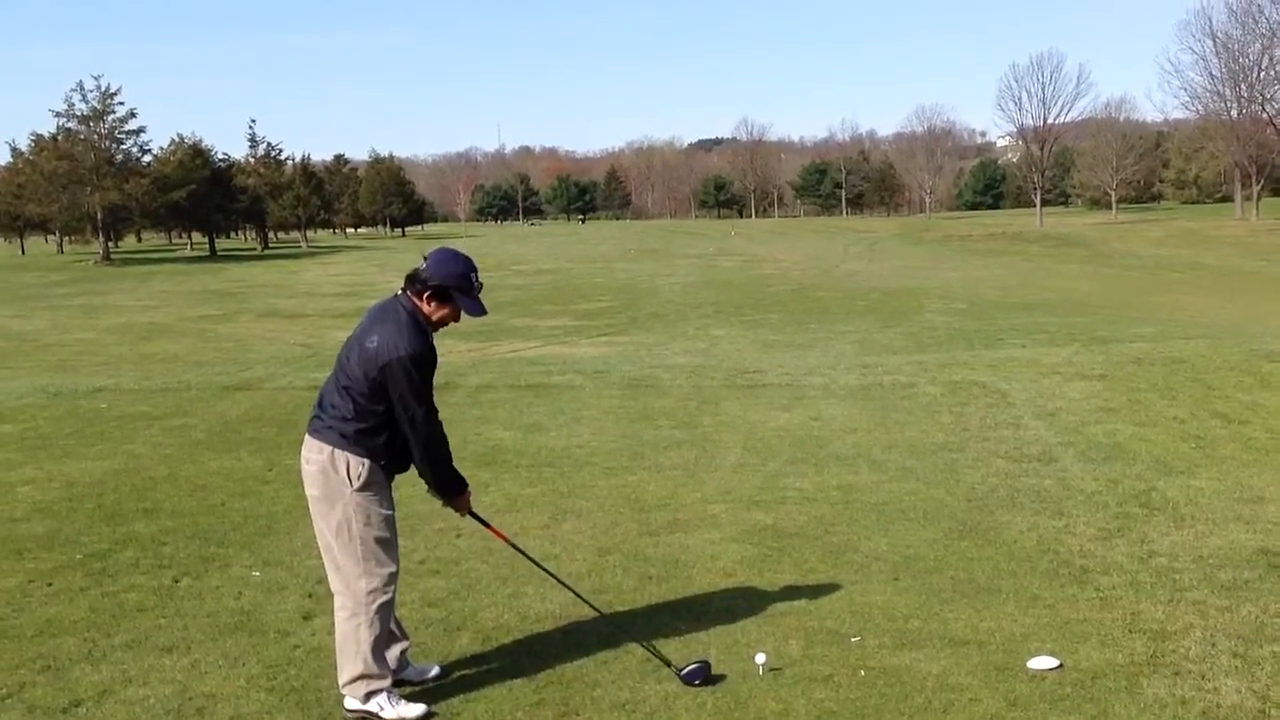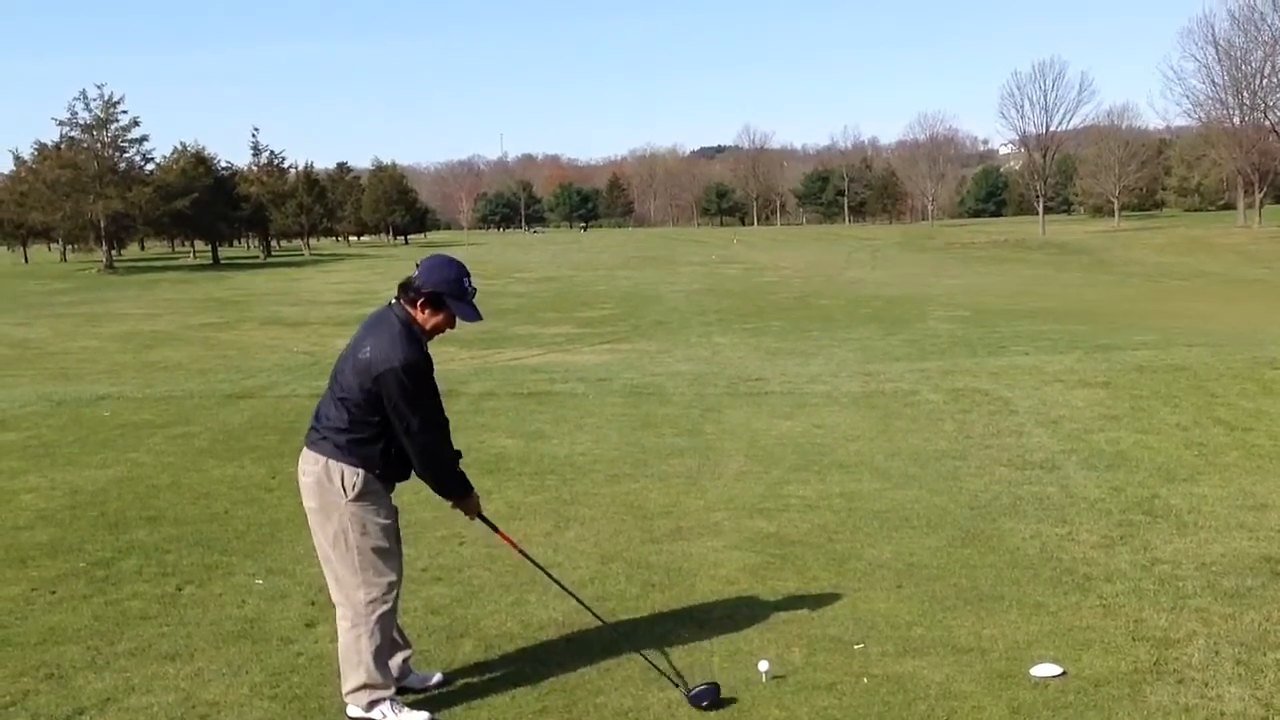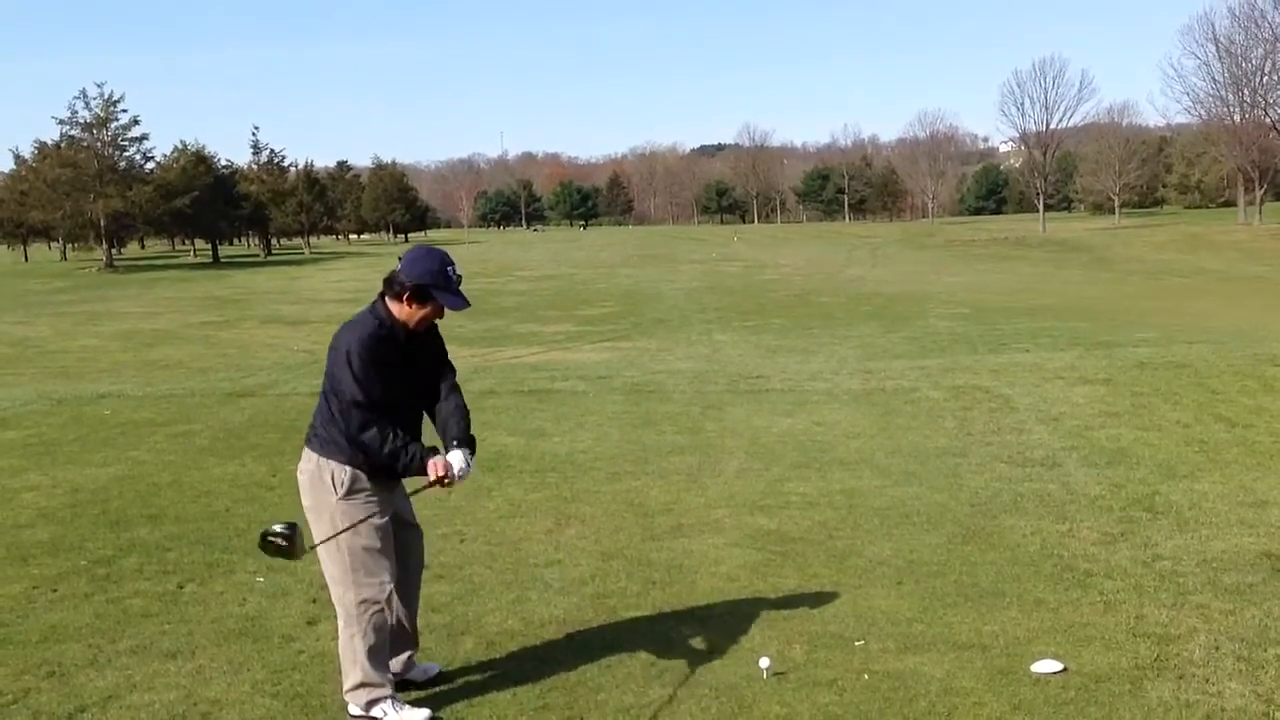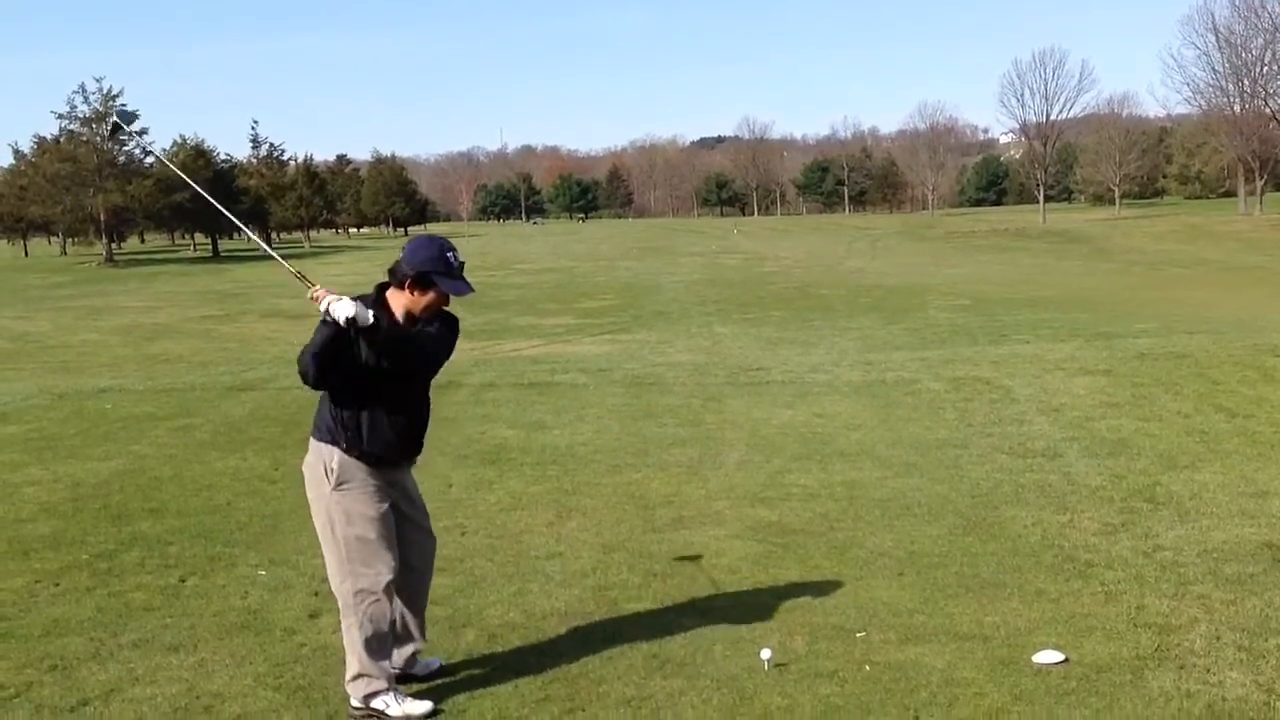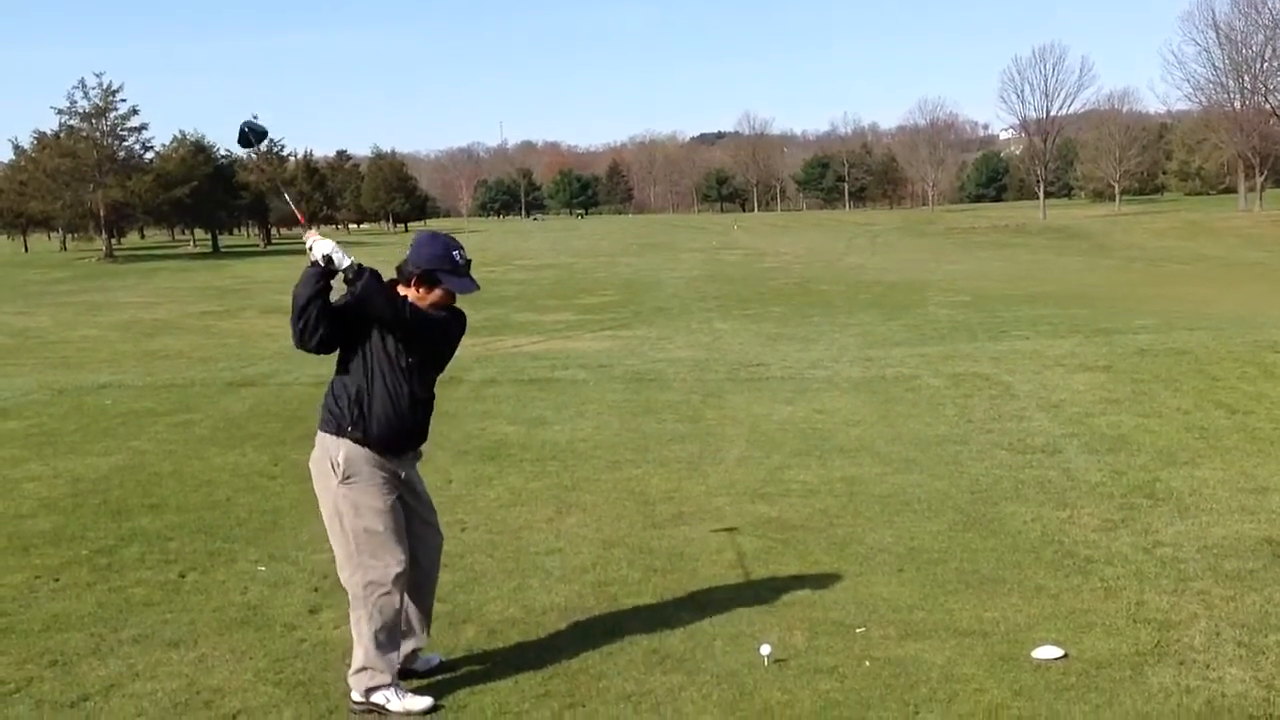
dt=0.3s
person 1, frame 1
left shoulder: (393, 312)
right shoulder: (404, 346)
left elbow: (416, 420)
right elbow: (421, 426)
left wrist: (443, 480)
right wrist: (451, 486)
left hip: (348, 454)
right hip: (345, 463)
left knee: (378, 570)
right knee: (366, 577)
left ankle: (389, 660)
person 1, frame 2
left shoulder: (392, 323)
right shoulder: (398, 356)
left elbow: (428, 415)
right elbow: (419, 436)
left wrist: (451, 476)
right wrist: (458, 489)
left hip: (355, 467)
right hip: (342, 474)
left knee: (382, 577)
right knee: (367, 586)
left ankle: (391, 668)
person 1, frame 3
left shoulder: (422, 337)
right shoulder: (360, 339)
left elbow: (446, 394)
right elbow: (364, 427)
left wrist: (458, 448)
right wrist: (421, 458)
left hip: (381, 473)
right hip: (341, 474)
left knee: (404, 566)
right knee: (367, 586)
left ankle: (396, 662)
person 1, frame 4
left shoulder: (441, 326)
right shoulder: (350, 312)
left elbow: (417, 357)
right elbow: (313, 373)
left wrist: (362, 319)
right wrist: (334, 322)
left hip: (395, 463)
right hip: (343, 464)
left knee: (415, 558)
right knee: (368, 577)
left ankle: (399, 656)
person 1, frame 5
left shoulder: (448, 323)
right shoulder: (360, 302)
left elbow: (401, 317)
right elbow: (309, 334)
left wrist: (347, 267)
right wrist: (318, 267)
left hip: (399, 456)
right hip: (350, 456)
left knee: (422, 552)
right knee: (378, 569)
left ankle: (401, 651)
